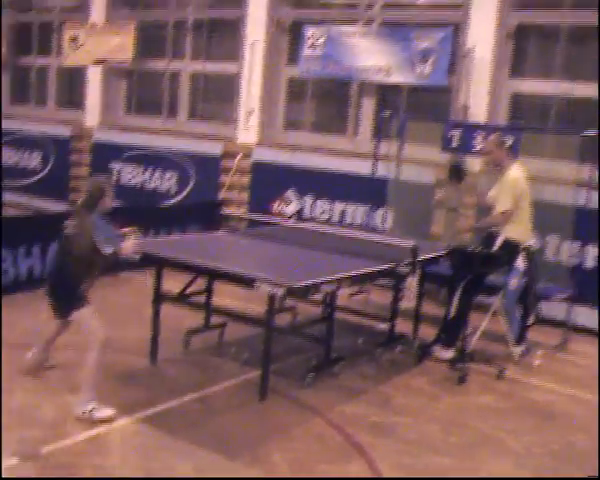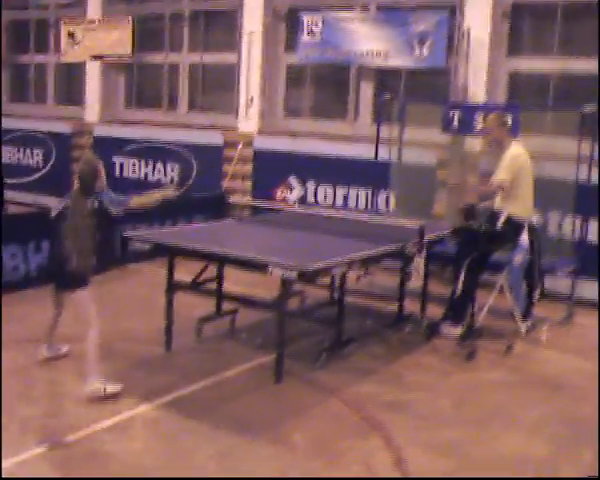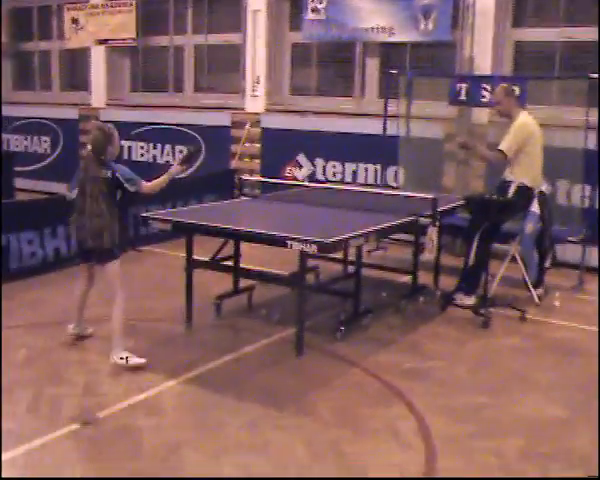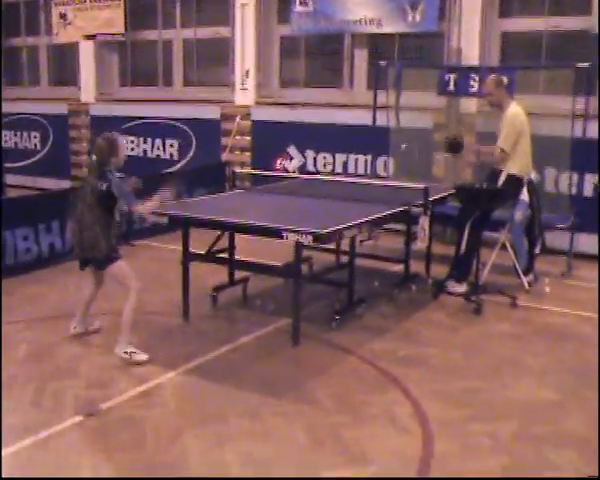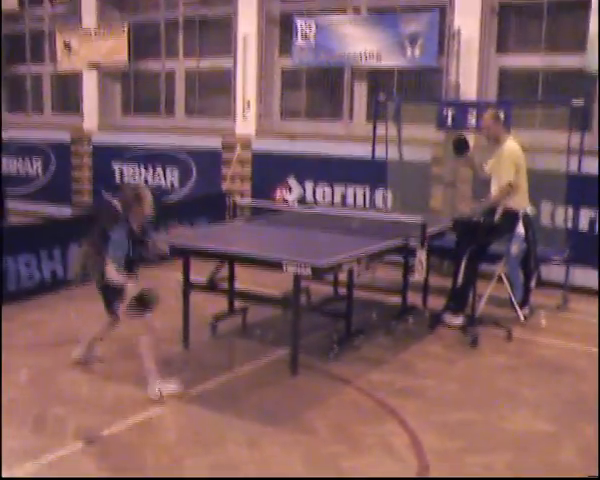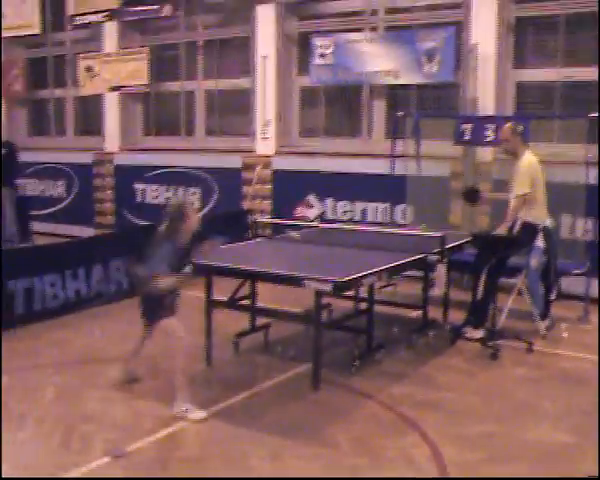
dt=0.2s
person 1, frame 1
left shoulder: (76, 219)
right shoulder: (96, 224)
right elbow: (124, 251)
left wrist: (117, 236)
right wrist: (131, 240)
left hip: (59, 282)
right hip: (70, 287)
left knee: (65, 321)
right knee: (97, 338)
left ankle: (38, 356)
right ankle: (86, 404)
person 1, frame 2
left shoulder: (71, 199)
right shoulder: (98, 201)
left elbow: (54, 218)
right elbow: (138, 203)
right wrist: (164, 193)
left hip: (60, 263)
right hip: (76, 267)
left knee: (59, 306)
right knee: (92, 322)
left ankle: (49, 347)
right ankle: (94, 381)
person 1, frame 3
left shoulder: (84, 167)
right shoulder: (116, 171)
left elbow: (73, 196)
right elbow: (149, 188)
right wrist: (172, 172)
left hip: (85, 234)
right hip: (104, 237)
left knee: (88, 280)
right knee: (118, 293)
left ankle: (77, 325)
right ankle: (119, 352)
person 1, frame 4
left shoulder: (91, 176)
right shoulder: (112, 183)
right elbow: (139, 210)
right wrist: (159, 199)
left hip: (85, 240)
right hip: (101, 243)
left knee: (97, 281)
right knee: (133, 287)
left ankle: (80, 323)
right ankle: (124, 346)
person 1, frame 5
left shoulder: (139, 227)
right shoulder: (121, 233)
left elbow: (153, 248)
right elbow: (110, 271)
right wrist: (128, 285)
left hip: (124, 282)
right hip: (114, 284)
left knee: (113, 320)
right knee: (147, 326)
left ankle: (83, 351)
right ankle: (155, 384)
person 1, frame 6
left shoulder: (187, 240)
right shoulder: (168, 247)
right elbow: (157, 283)
right wrist: (169, 281)
left hip: (166, 297)
right hip: (156, 299)
left knee: (147, 334)
right knee: (181, 344)
left ankle: (127, 370)
right ankle: (182, 404)
person 2, frame 1
left shoulder: (513, 177)
right shoulder: (511, 175)
left elbow: (500, 218)
right elbow: (489, 201)
left wrist: (471, 226)
left hip: (504, 241)
right hip: (512, 242)
left knee: (463, 279)
left ankle: (446, 344)
person 2, frame 2
left shoulder: (513, 155)
right shoulder: (516, 152)
left elbow: (497, 188)
left hip: (507, 219)
right hip: (516, 219)
left knee: (467, 256)
left ankle: (454, 321)
person 2, frame 3
left shoulder: (520, 124)
right shoulder: (526, 122)
left elbow: (498, 158)
left wrist: (472, 145)
left hip: (518, 189)
right hip: (525, 187)
left knee: (478, 227)
left ankle: (467, 291)
person 2, frame 4
left shoulder: (512, 115)
right shoulder: (510, 113)
left elbow: (502, 155)
right elbow: (500, 150)
left hip: (508, 178)
right hip: (512, 177)
left knee: (469, 215)
left ankle: (458, 279)
person 2, frame 5
left shoulder: (509, 150)
right shoulder: (503, 149)
left elbow: (507, 187)
right elbow: (485, 172)
left wrist: (483, 205)
right wrist: (469, 158)
left hip: (505, 212)
right hip: (508, 212)
left knee: (465, 247)
right knee: (474, 249)
left ankle: (455, 311)
person 2, frame 6
left shoulder: (525, 163)
right shoulder: (526, 161)
left elbow: (522, 200)
left wrist: (505, 226)
left hip: (524, 225)
right hip: (529, 224)
left knee: (485, 261)
right knee: (493, 263)
left ankle: (475, 325)
